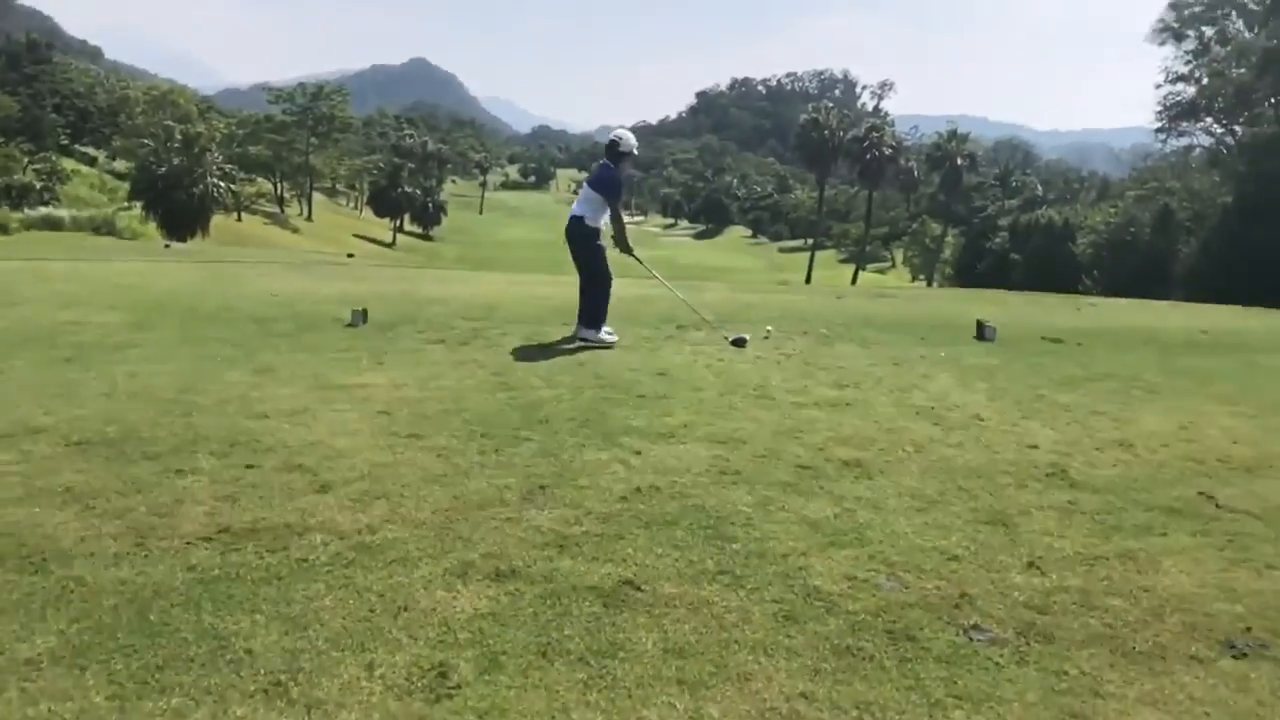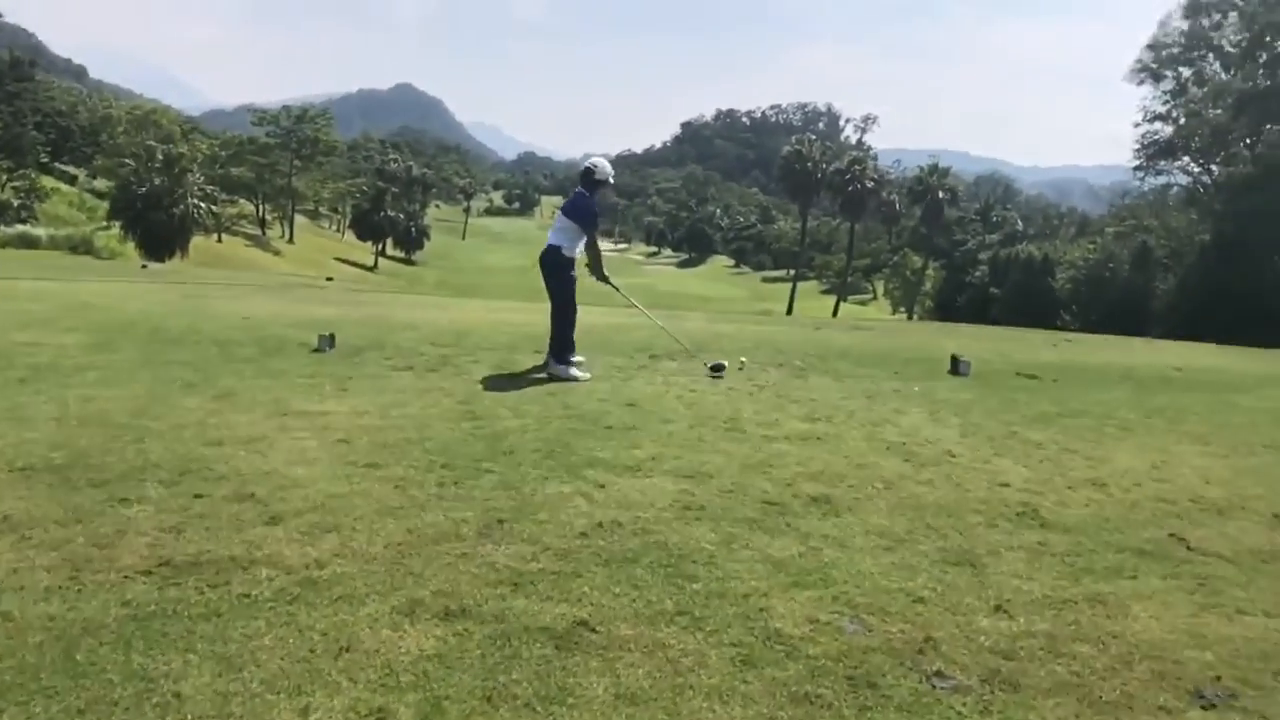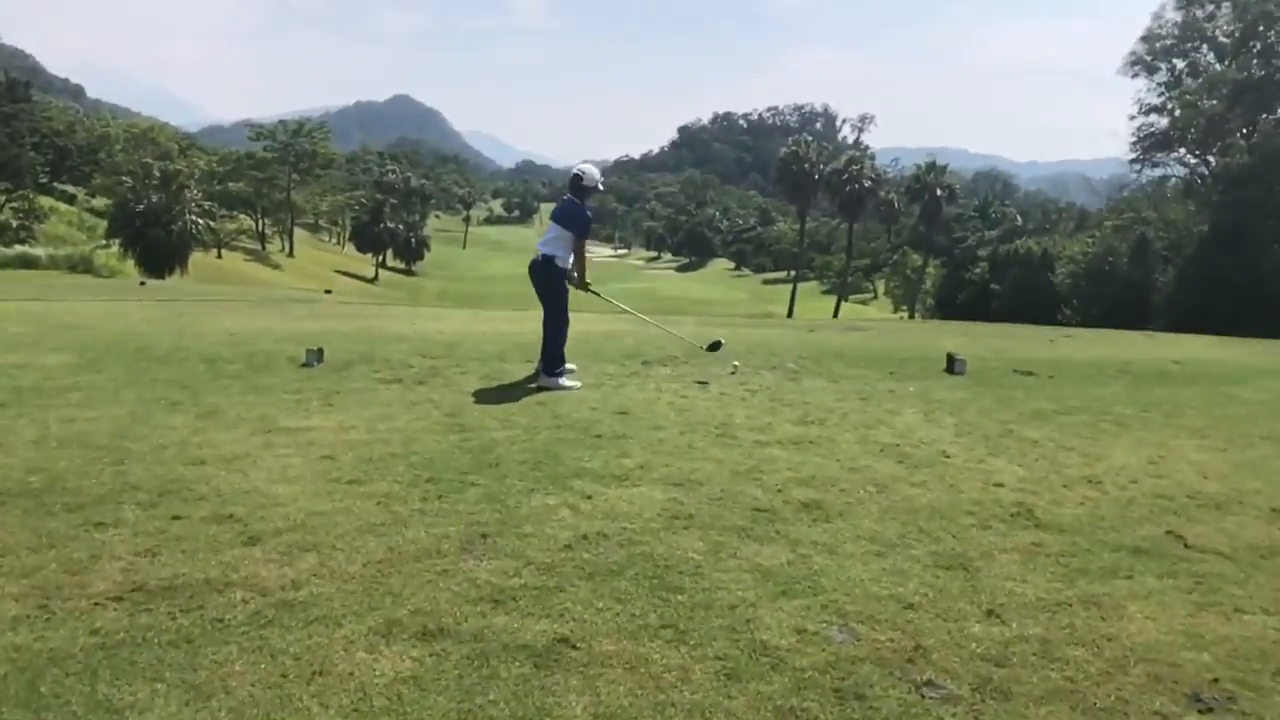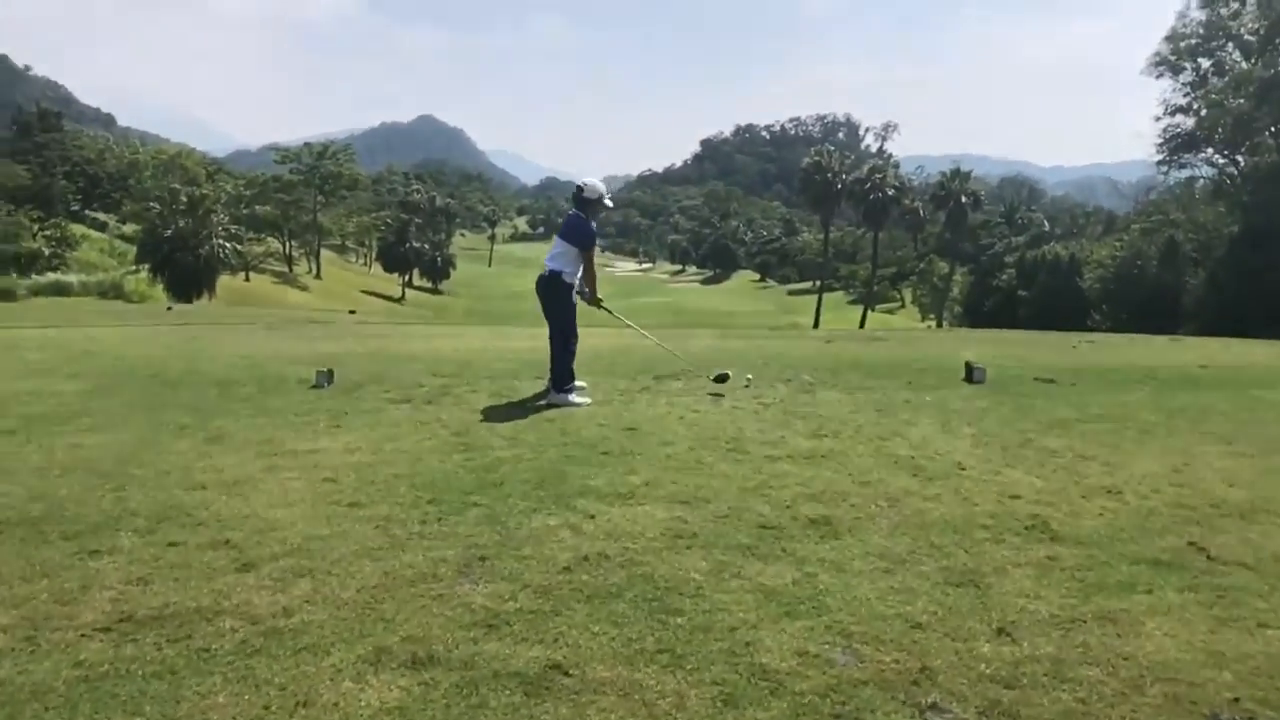
dt=0.2s
person 1, frame 1
left shoulder: (602, 169)
right shoulder: (612, 177)
right elbow: (615, 213)
left wrist: (617, 236)
right wrist: (624, 242)
left hip: (578, 227)
right hip: (585, 230)
left knee: (589, 279)
right knee: (601, 279)
left ankle: (585, 323)
right ankle: (591, 327)
person 1, frame 2
left shoulder: (577, 198)
right shoulder: (588, 206)
right elbow: (592, 242)
left wrist: (592, 263)
right wrist: (600, 271)
left hip: (553, 256)
right hip: (560, 259)
left knee: (561, 308)
right knee: (567, 311)
left ankle: (557, 353)
right ankle: (560, 362)
person 1, frame 3
left shoulder: (564, 205)
right shoulder: (582, 215)
right elbow: (579, 251)
left wrist: (571, 272)
right wrist: (581, 278)
left hip: (541, 264)
right hip: (552, 269)
left knee: (553, 317)
right knee: (558, 320)
left ankle: (549, 362)
right ankle: (550, 374)
person 1, frame 4
left shoulder: (571, 220)
right shoulder: (586, 228)
right elbow: (588, 266)
left wrist: (583, 288)
right wrist: (592, 293)
left hip: (549, 280)
right hip: (558, 284)
left knee: (560, 334)
right knee: (567, 337)
left ankle: (559, 379)
right ankle: (560, 390)
